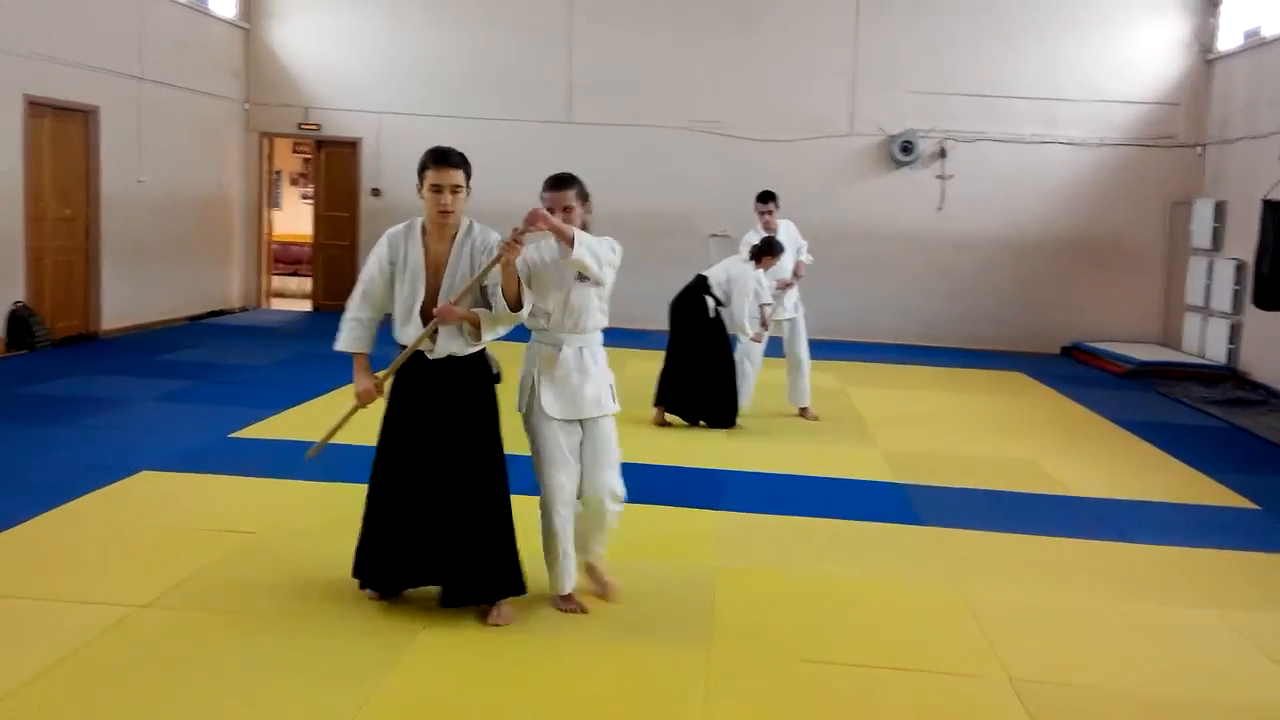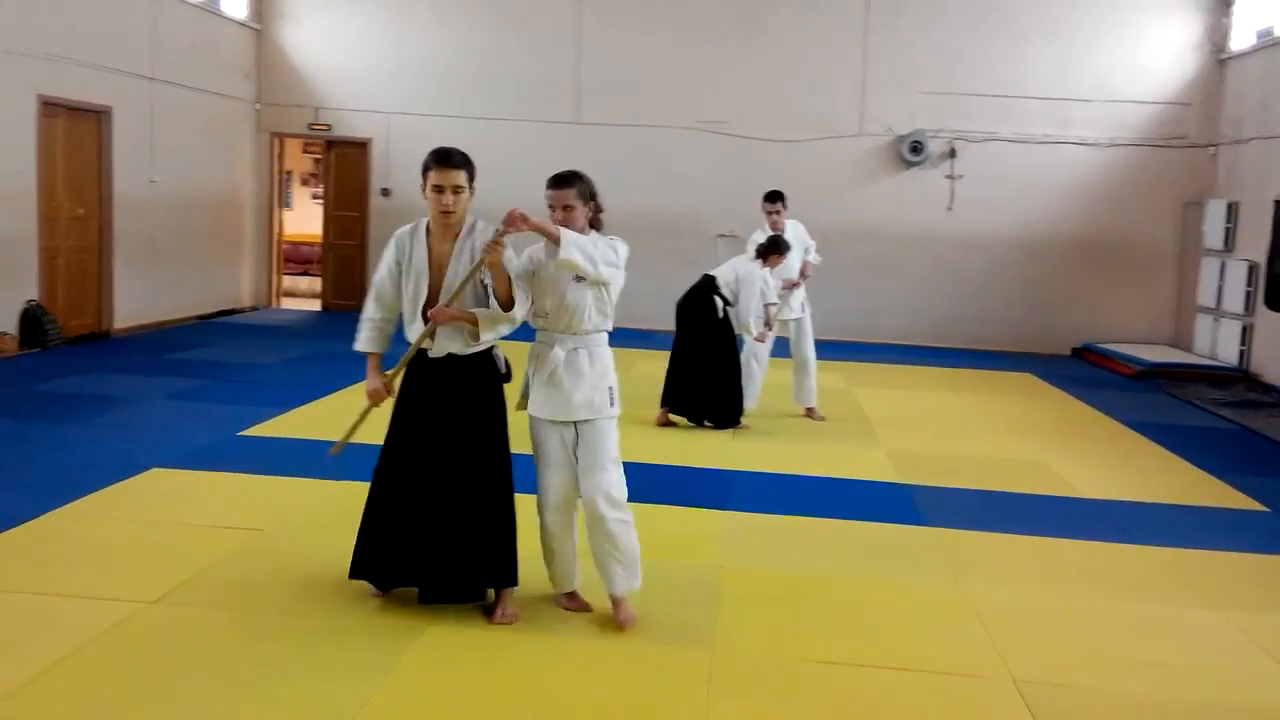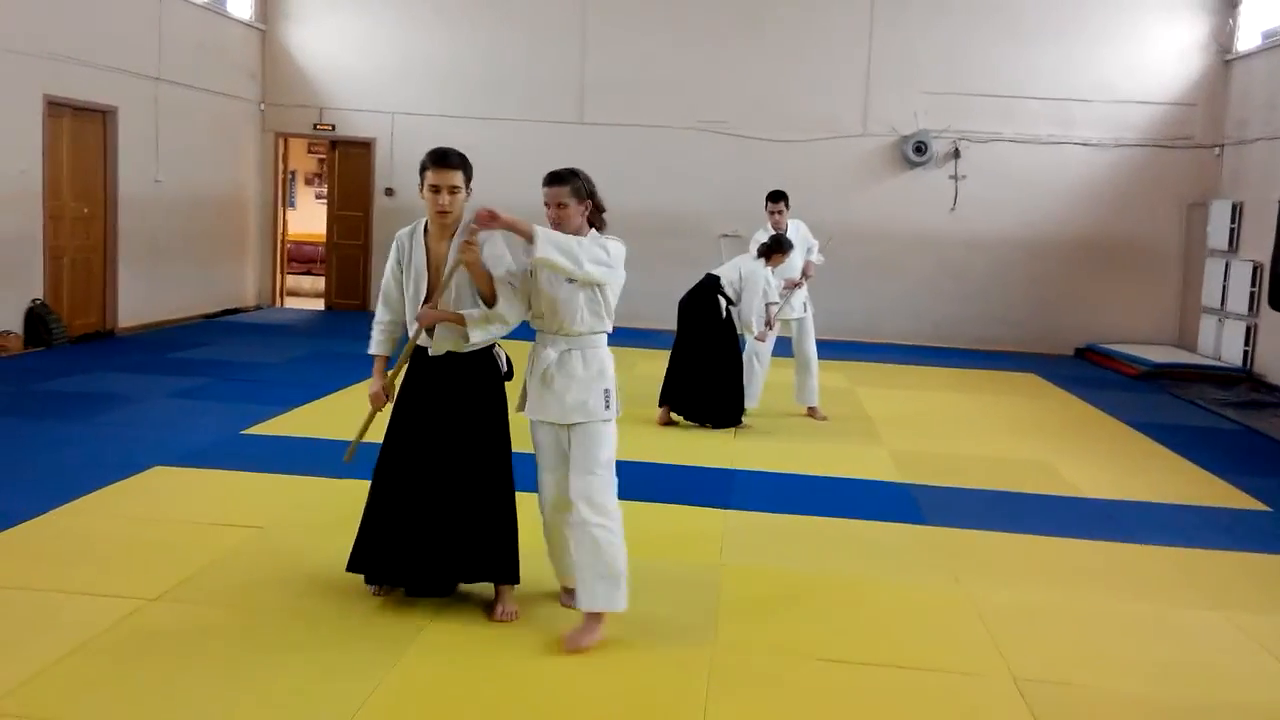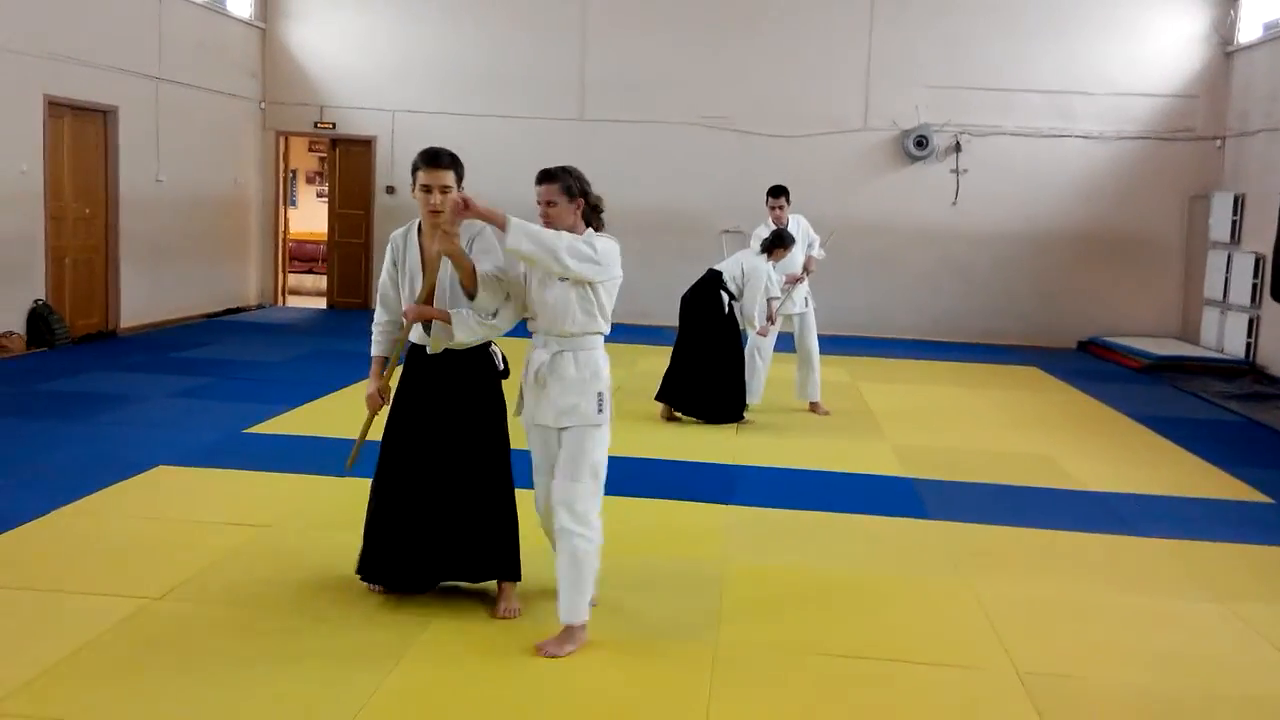
dt=0.1s
person 1, frame 1
left shoulder: (485, 242)
right shoulder: (396, 241)
left elbow: (511, 313)
right elbow: (363, 307)
left wrist: (508, 268)
right wrist: (362, 371)
left hip: (467, 378)
right hip: (414, 375)
left knee: (479, 483)
right knee: (398, 479)
left ankle: (497, 591)
right ankle: (388, 574)
person 1, frame 2
left shoulder: (487, 240)
right shoulder: (404, 242)
left elbow: (507, 312)
right elbow: (379, 308)
left wrist: (497, 267)
right wrist: (373, 370)
left hip: (476, 376)
right hip: (423, 373)
left knee: (483, 480)
right knee: (402, 473)
left ankle: (501, 588)
right ankle: (392, 569)
person 1, frame 3
left shoulder: (485, 241)
right shoulder: (405, 242)
left elbow: (500, 310)
right elbow: (389, 312)
left wrist: (475, 264)
right wrist: (379, 373)
left hip: (477, 373)
right hip: (424, 370)
left knee: (486, 479)
right knee: (402, 471)
left ankle: (503, 585)
right ankle: (392, 568)
person 1, frame 4
left shoulder: (478, 237)
right shoulder: (399, 243)
right elbow: (387, 314)
right wrist: (375, 374)
left hip: (471, 371)
right hip: (419, 369)
left knee: (484, 476)
right knee: (401, 472)
left ankle: (505, 582)
right ankle: (395, 569)
person 2, frame 1
left shoulder: (606, 249)
right shoulder: (534, 253)
left elbow: (590, 256)
left wrist: (560, 230)
left hip: (591, 372)
right hip: (546, 373)
left knee: (603, 489)
right knee: (557, 489)
left ankle: (588, 558)
right ankle: (562, 585)
person 2, frame 2
left shoulder: (613, 251)
right shoulder: (537, 255)
left elbow: (583, 255)
right elbow: (515, 305)
left wrist: (539, 228)
left hip: (593, 374)
right hip: (545, 374)
left knee: (604, 490)
right knee: (554, 493)
left ankle: (620, 590)
right ankle: (566, 584)
person 2, frame 3
left shoulder: (609, 252)
right shoulder: (534, 260)
left elbow: (569, 255)
right elbow: (506, 309)
left wrist: (513, 225)
left hip: (590, 377)
right hip: (544, 375)
left knee: (592, 496)
right knee: (554, 496)
left ankle: (597, 611)
right ankle: (571, 580)
person 2, frame 4
left shoulder: (603, 251)
right shoulder: (534, 264)
left elbow: (546, 247)
right elbow: (500, 313)
left wrist: (488, 215)
right wrist: (445, 314)
left hip: (584, 380)
right hip: (543, 380)
left knee: (574, 502)
right knee: (550, 502)
left ankle: (574, 622)
right ankle: (578, 579)
person 3, frame 1
left shoulder: (789, 228)
right shoulder: (750, 240)
left elbow: (801, 246)
left wrist: (801, 262)
right wrist: (774, 285)
left hip: (789, 300)
left knee: (799, 354)
right knee: (748, 353)
left ankle: (803, 405)
right ankle: (736, 404)
person 3, frame 2
left shoulder: (797, 228)
right shoulder: (758, 240)
left elbow: (809, 247)
left wrist: (809, 262)
right wrist: (781, 284)
left hip: (796, 300)
left knee: (805, 354)
right knee: (755, 353)
left ankle: (809, 405)
right ankle: (742, 404)
person 3, frame 3
left shoulder: (799, 228)
right shoulder: (760, 239)
left elbow: (813, 246)
left wrist: (811, 262)
right wrist: (783, 284)
left hip: (798, 300)
left knee: (807, 354)
right knee: (756, 352)
left ankle: (811, 404)
right ankle: (743, 403)
person 3, frame 4
left shoulder: (800, 223)
right shoulder: (761, 235)
left elbow: (814, 241)
left wrist: (812, 257)
right wrist: (785, 279)
left hip: (800, 295)
left knee: (809, 348)
right knee: (758, 348)
left ankle: (813, 399)
right ankle: (746, 399)
person 4, frame 1
left shoulder: (743, 262)
right shoulder: (746, 275)
left elbow: (758, 278)
right elbow: (739, 313)
left wrist: (764, 310)
right wrist: (751, 334)
left hip: (685, 302)
right hip: (699, 308)
left knee: (681, 357)
right knee: (715, 362)
left ankle: (661, 411)
right ankle: (719, 417)
person 4, frame 2
left shoulder: (750, 261)
right shoulder: (753, 274)
left elbow: (765, 278)
right elbow: (745, 313)
left wrist: (769, 310)
right wrist: (754, 334)
left hip: (692, 302)
right hip: (707, 308)
left knee: (686, 357)
right knee: (722, 362)
left ankle: (665, 412)
right ankle: (724, 417)
person 4, frame 3
left shoulder: (752, 259)
right shoulder: (757, 273)
right elbow: (747, 311)
left wrist: (770, 308)
right wrist: (755, 333)
left hip: (694, 301)
right hip: (710, 307)
left knee: (686, 356)
right knee: (724, 361)
left ankle: (666, 410)
right ankle: (725, 416)
person 4, frame 4
left shoulder: (754, 254)
right shoulder: (758, 268)
right elbow: (749, 306)
left wrist: (771, 303)
right wrist: (757, 328)
left hip: (696, 297)
right hip: (712, 303)
left knee: (689, 352)
right knee: (727, 357)
left ankle: (668, 405)
right ankle: (727, 412)
